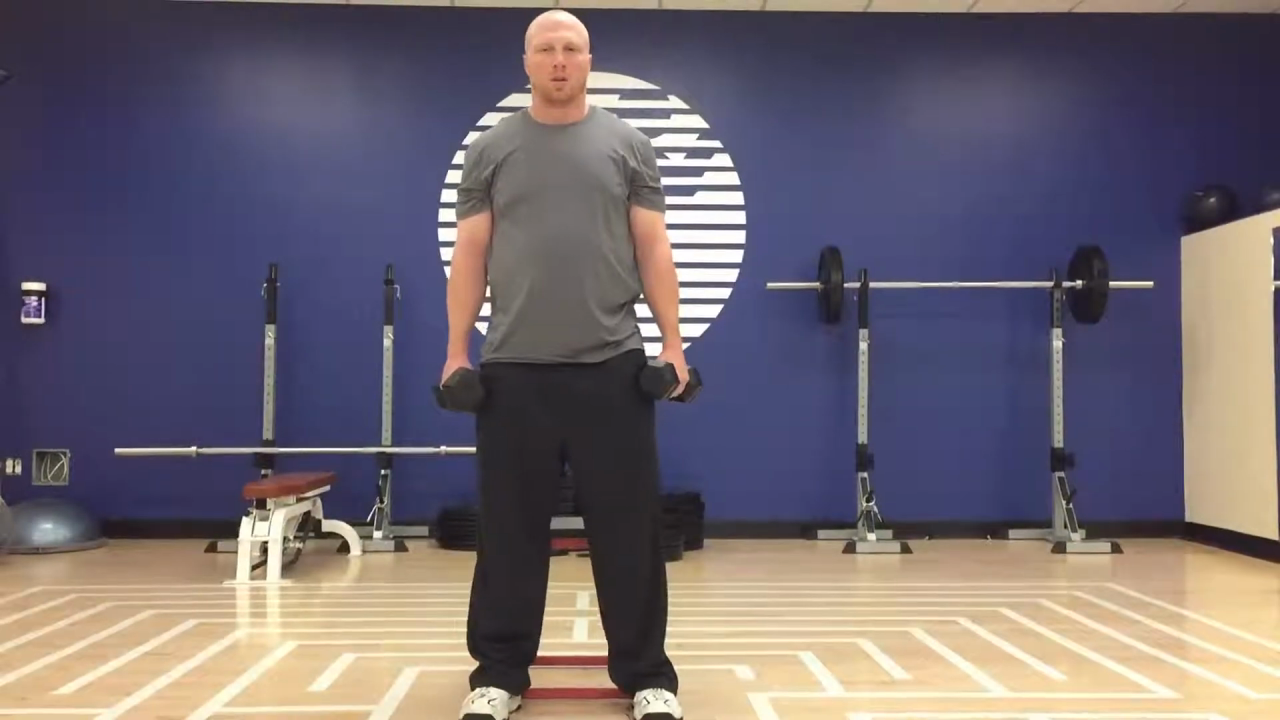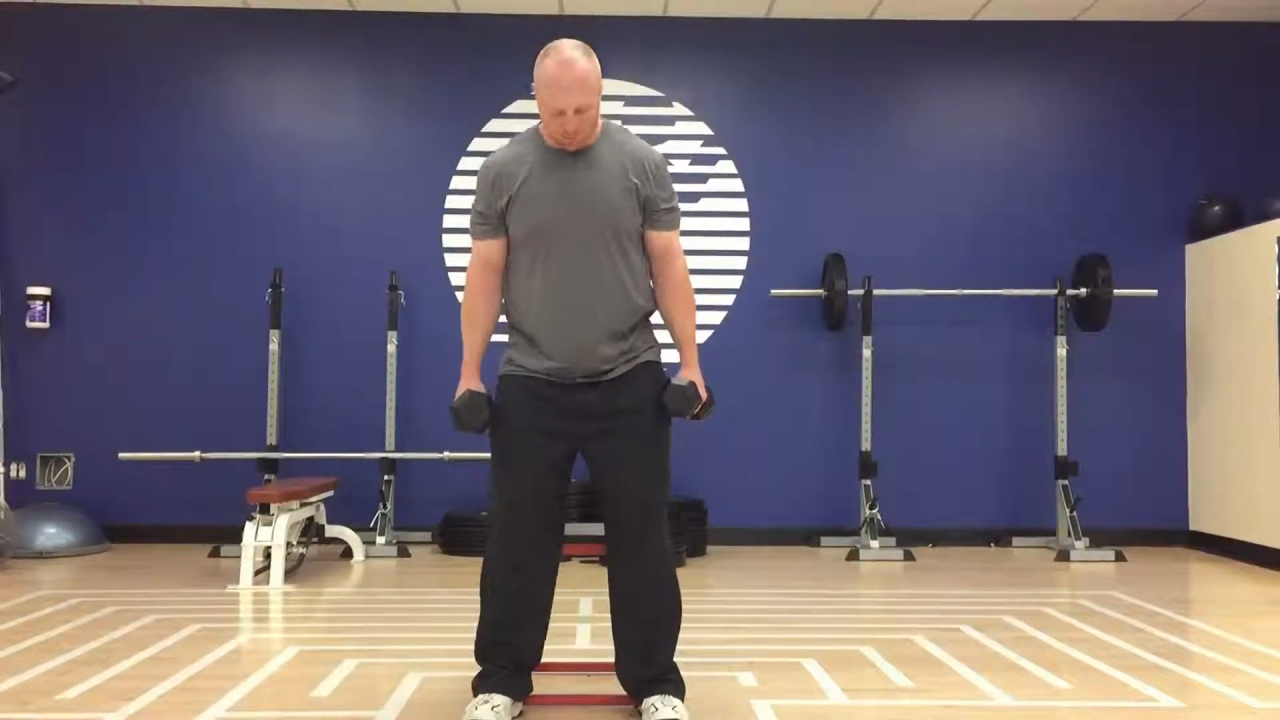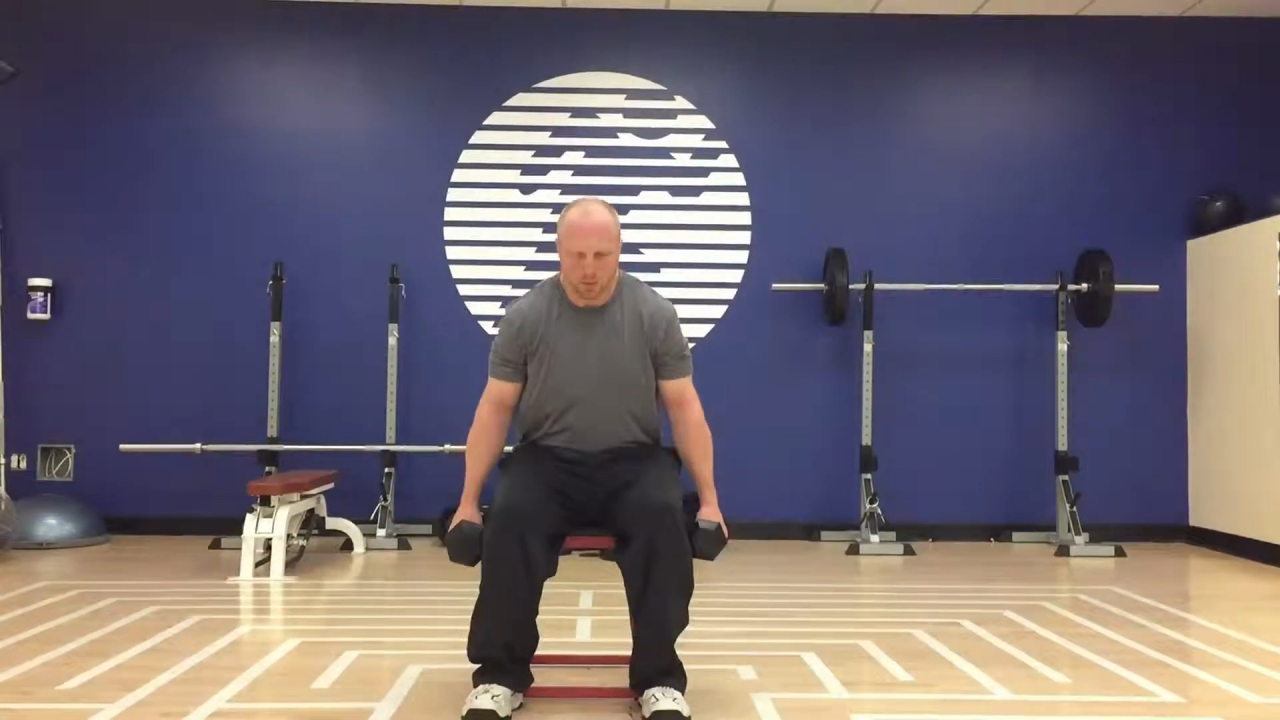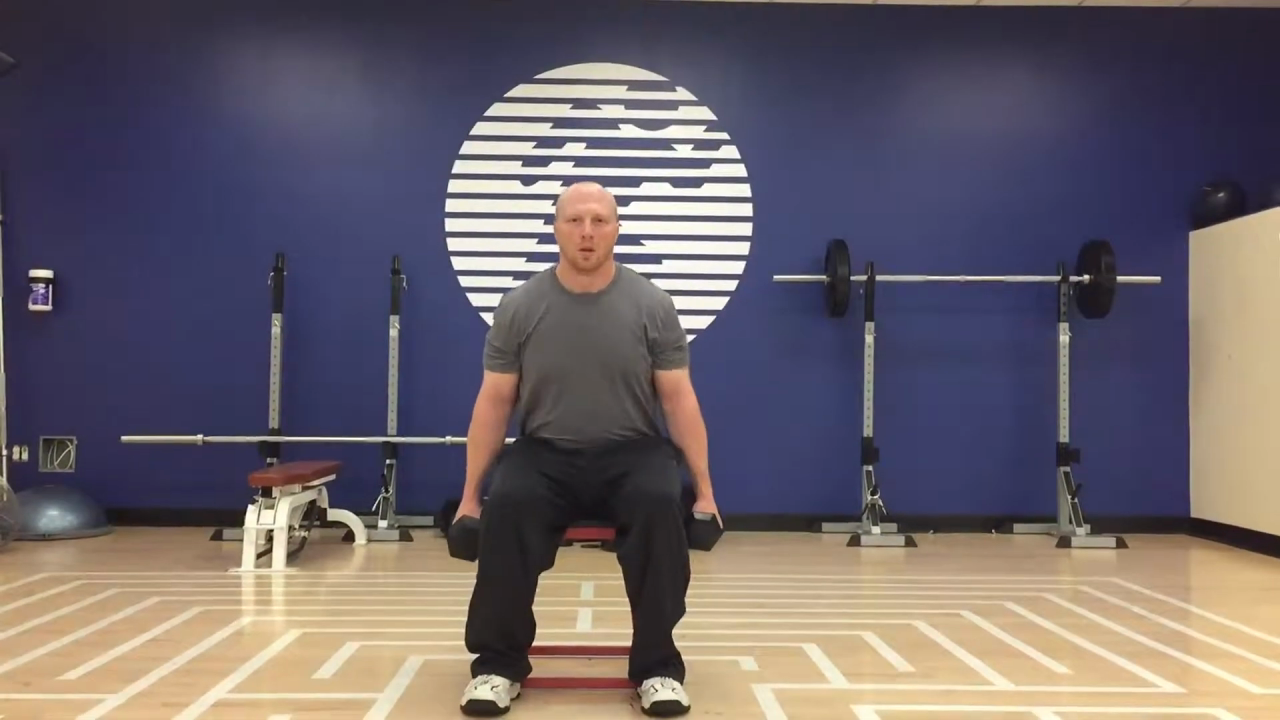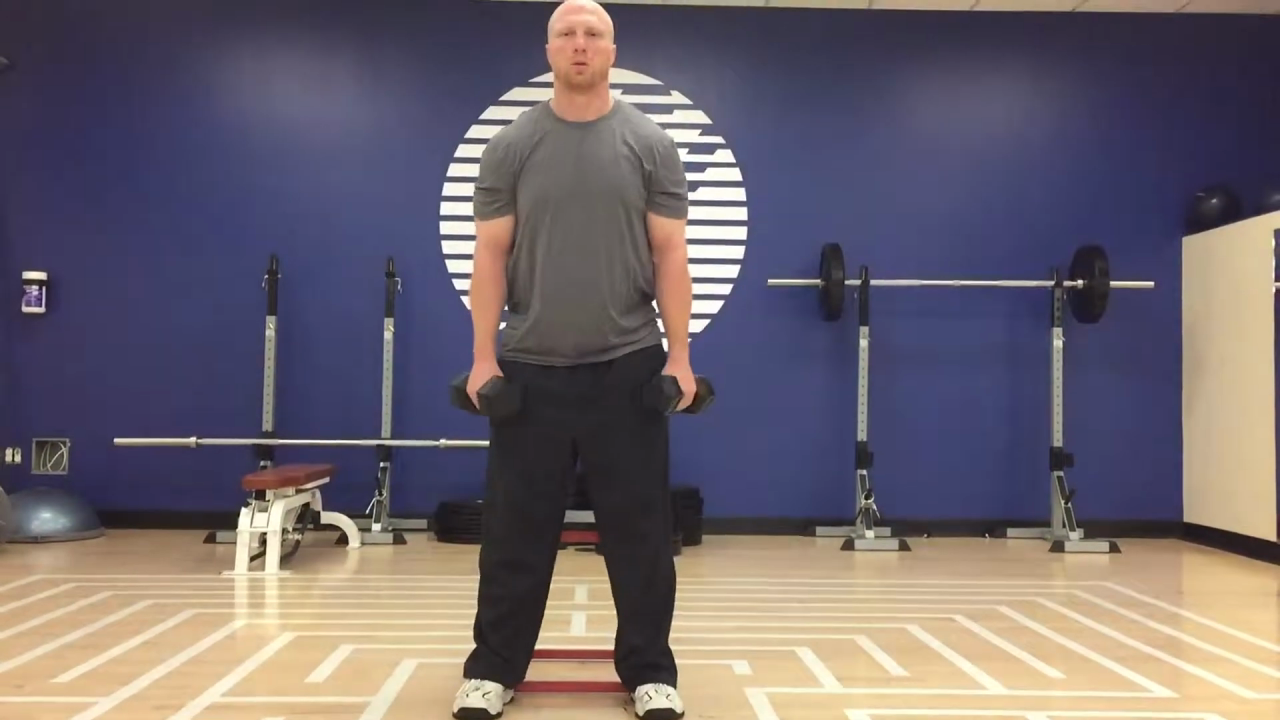
dt=1s
person 1, frame 1
left shoulder: (626, 146)
right shoulder: (491, 149)
left elbow: (653, 249)
right elbow: (470, 253)
left wrist: (672, 343)
right wrist: (457, 350)
left hip: (612, 367)
right hip: (514, 370)
left knee: (627, 527)
right knee: (510, 528)
person 1, frame 2
left shoulder: (641, 162)
right shoulder: (504, 169)
left elbow: (668, 266)
right elbow: (486, 274)
left wrist: (690, 361)
right wrist: (470, 370)
left hip: (628, 381)
right hip: (531, 383)
left knee: (640, 530)
right knee: (520, 530)
person 1, frame 3
left shoulder: (654, 315)
right shoulder: (524, 318)
left elbow: (685, 408)
right elbow: (495, 408)
left wrist: (709, 498)
right wrist: (468, 500)
left hip: (632, 461)
right hip: (547, 462)
left knee: (661, 516)
right knee: (511, 518)
right ankle: (499, 676)
person 1, frame 4
left shoulder: (651, 306)
right shoulder: (519, 308)
left elbow: (679, 400)
right elbow: (493, 403)
left wrist: (704, 490)
right wrist: (470, 495)
left hip: (632, 454)
right hip: (546, 456)
left knee: (660, 506)
right knee: (507, 507)
left ankle: (657, 665)
right ankle: (498, 663)
person 1, frame 5
left shoulder: (649, 144)
right shoulder: (510, 146)
left elbow: (670, 255)
right elbow: (491, 256)
left wrist: (679, 355)
right wrist: (483, 356)
left hip: (627, 367)
right hip: (531, 368)
left knee: (637, 522)
right knee: (517, 523)
